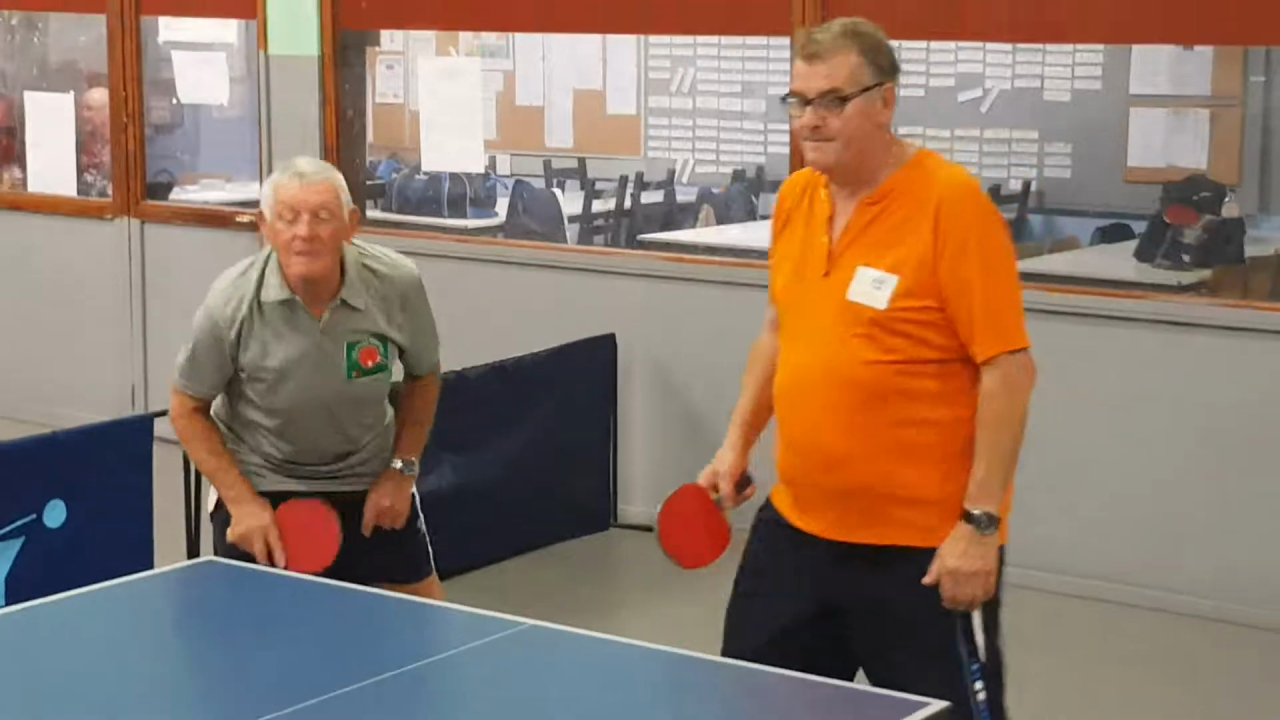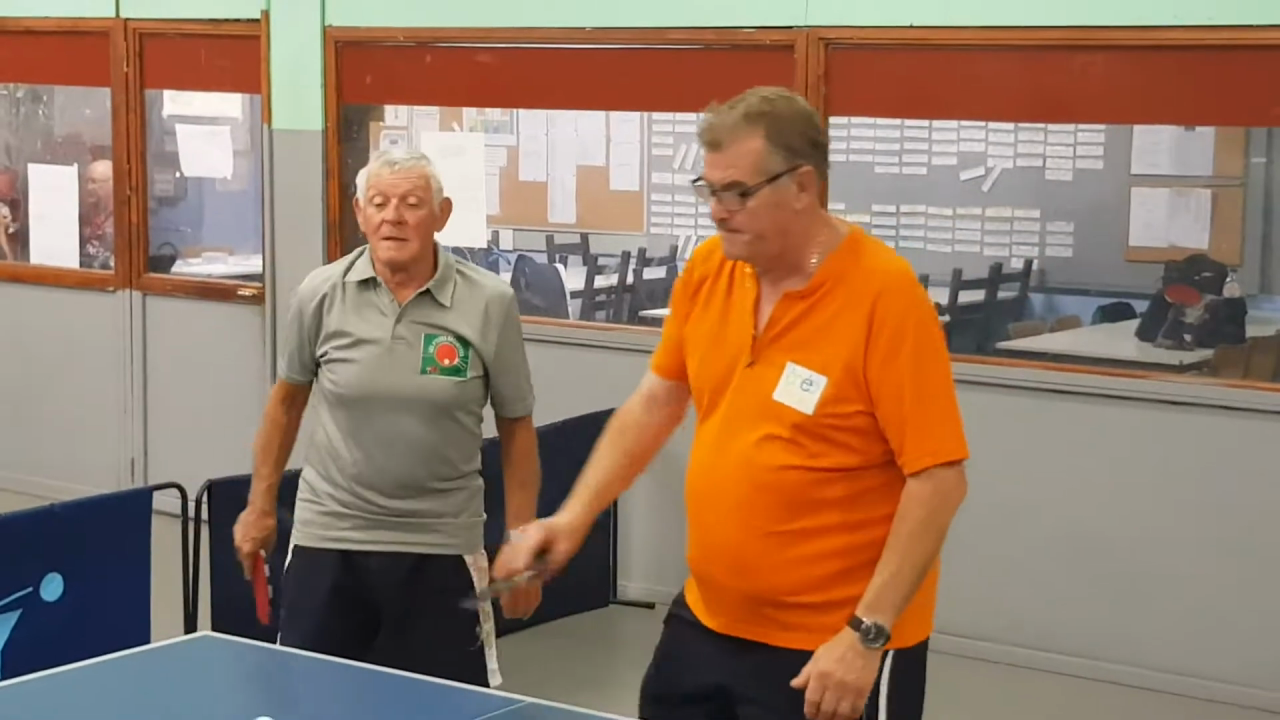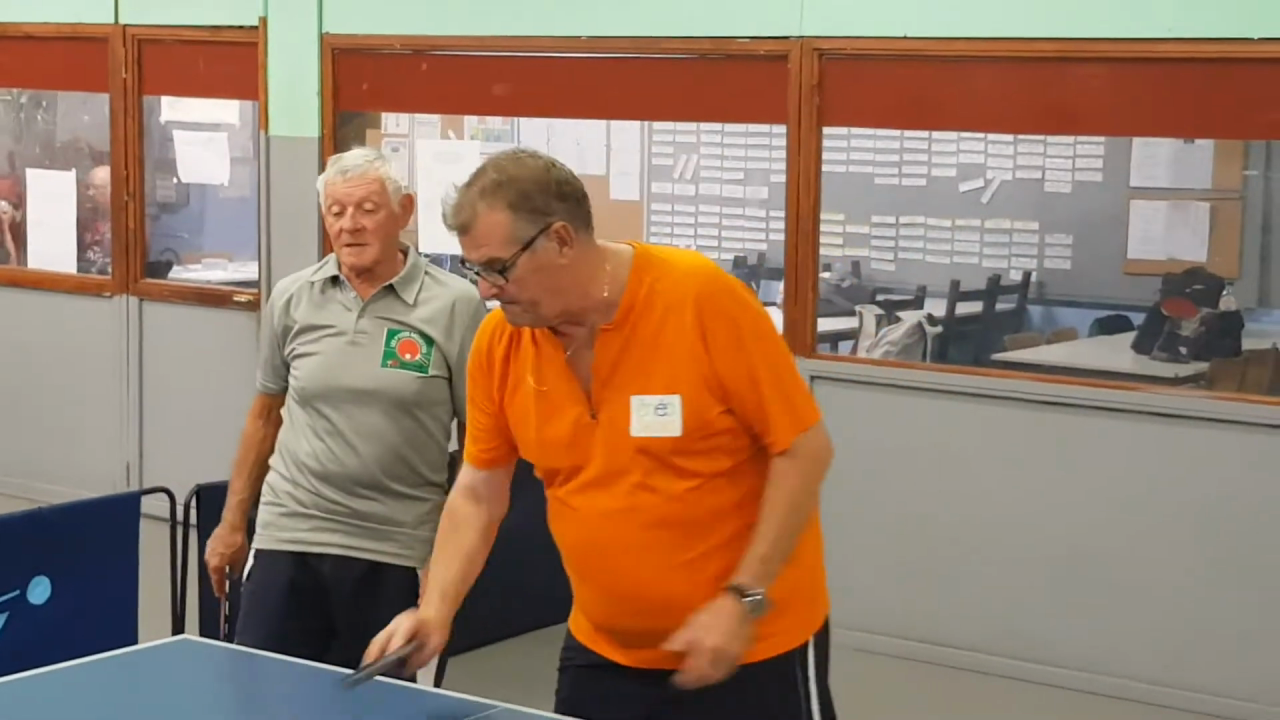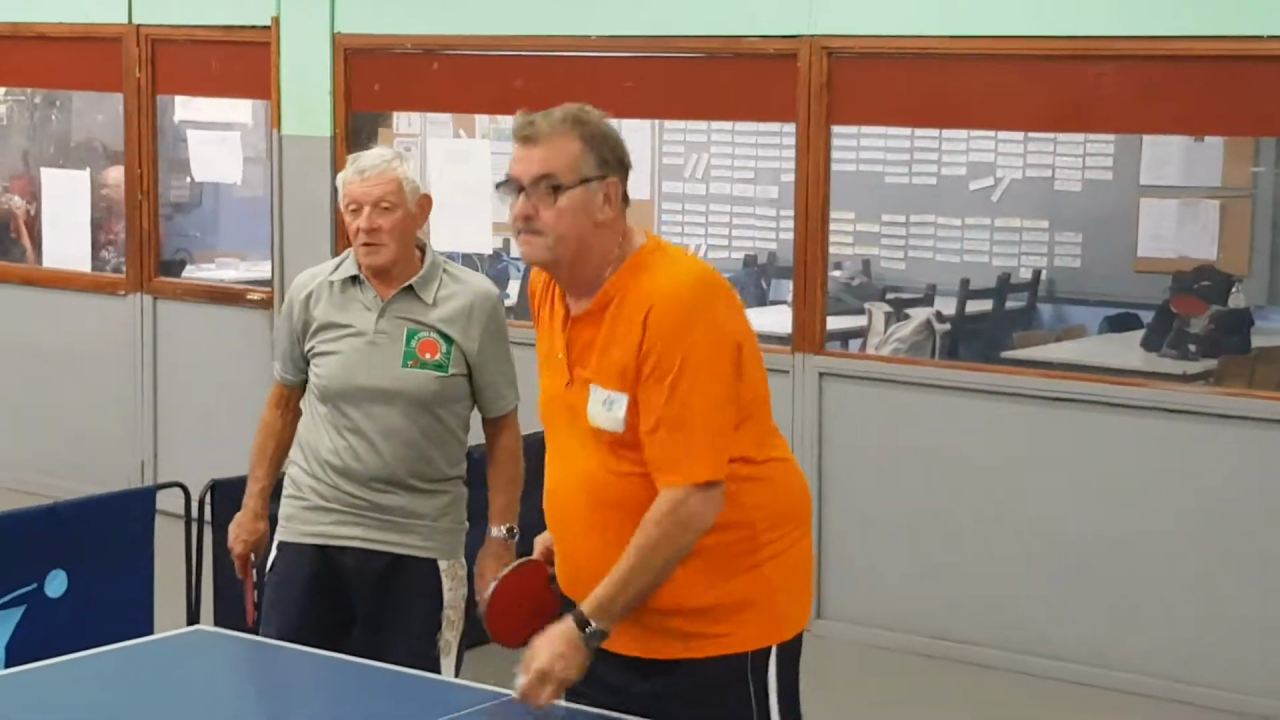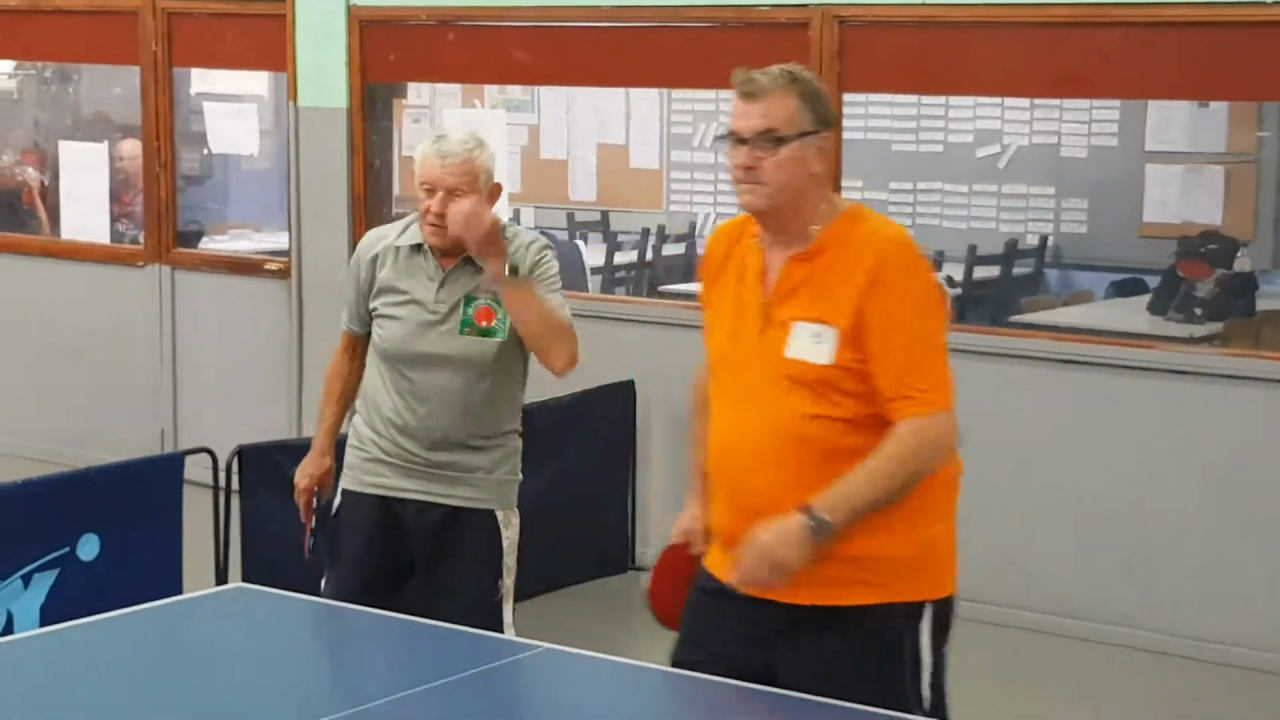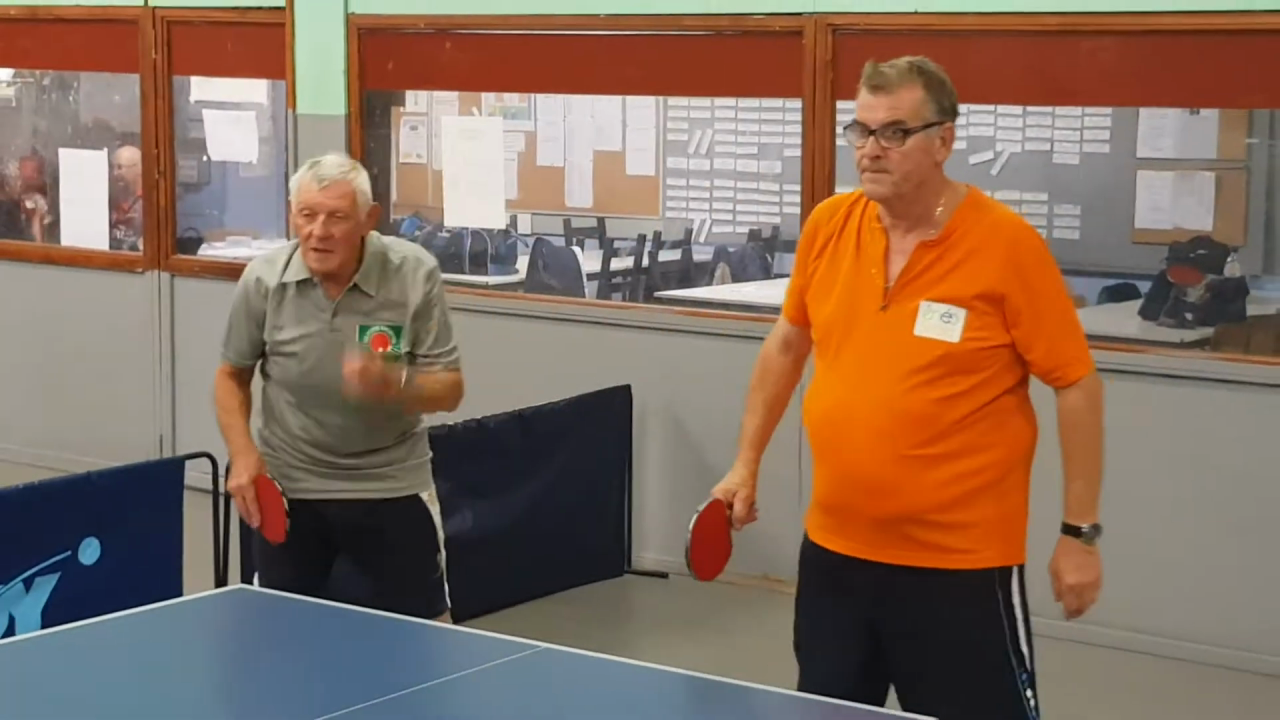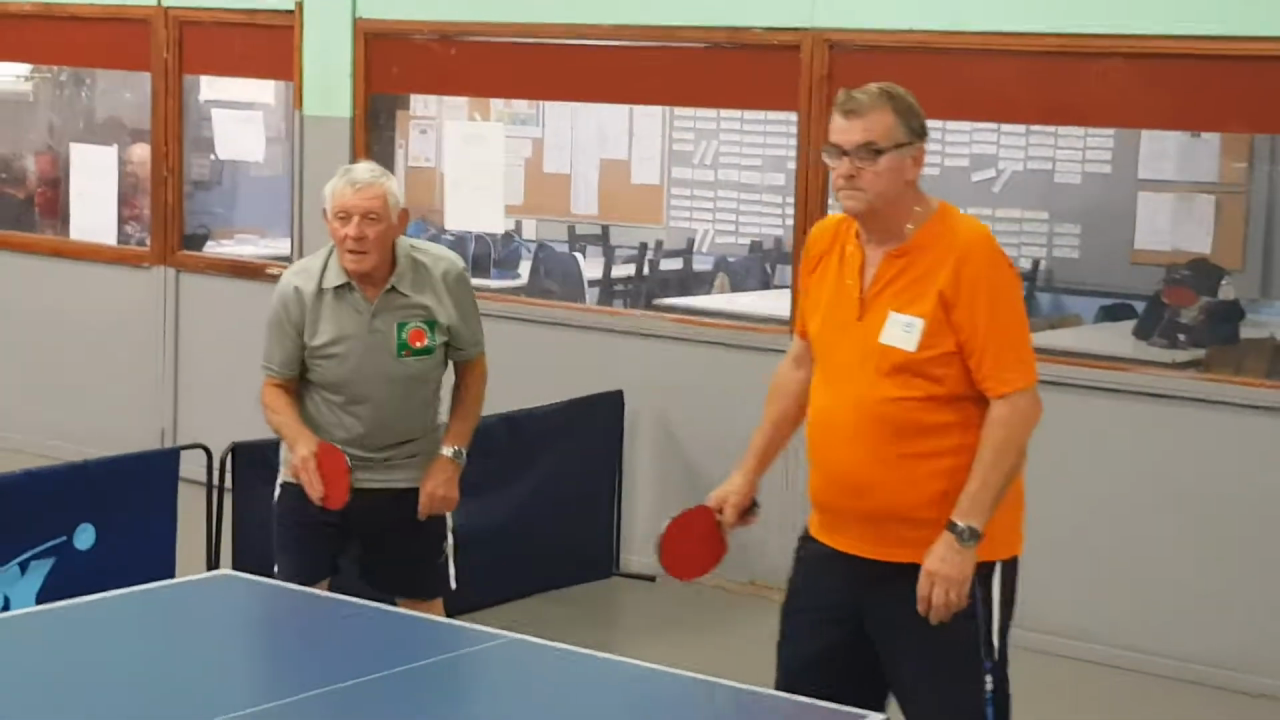
dt=0.7s
person 1, frame 1
left shoulder: (950, 203)
right shoulder: (793, 198)
left elbow: (1009, 373)
left wrist: (977, 525)
right wrist: (737, 443)
left hip: (921, 540)
right hip: (796, 524)
person 1, frame 2
left shoulder: (883, 294)
right shoulder: (706, 269)
left elbow: (938, 476)
right elbow: (652, 404)
left wrist: (866, 633)
right wrist: (573, 515)
left hip: (837, 638)
right hip: (707, 618)
person 1, frame 3
left shoulder: (700, 298)
right shoulder: (498, 339)
left elbow: (806, 450)
right elbow: (477, 494)
left wrist: (742, 602)
right wrist: (433, 611)
left hip: (748, 647)
right hip: (604, 651)
person 1, frame 4
left shoulder: (677, 300)
right shoulder: (547, 286)
left elbow: (692, 500)
left wrist: (581, 626)
right wrist: (570, 522)
left hip: (723, 630)
right hip: (617, 619)
person 1, frame 5
left shoulder: (882, 260)
right shoulder: (723, 250)
left elbow: (929, 431)
left wrist: (810, 523)
right wrist: (703, 497)
left hip: (870, 595)
right hip: (737, 583)
person 1, frame 6
left shoulder: (1006, 244)
right shoulder: (827, 225)
left elbow: (1078, 386)
right elbow: (786, 346)
left wrist: (1079, 532)
right wrist: (747, 462)
left hip: (958, 561)
right hip: (834, 546)
person 1, frame 7
left shoulder: (969, 254)
right shoulder: (823, 244)
left elbow: (1017, 404)
left wrist: (963, 535)
right wrist: (750, 471)
left hip: (940, 556)
right hip: (832, 545)
person 2, frame 1
left shoulder: (396, 282)
right shoulder: (231, 302)
left elbow: (422, 376)
right elbow: (189, 409)
left wrist: (402, 470)
right wrist: (242, 502)
left hip: (367, 477)
right hip: (261, 482)
person 2, frame 2
left shoulder: (490, 302)
right shoulder: (320, 295)
left elbow: (516, 426)
right elbow: (287, 399)
right wrist: (260, 505)
left hip: (440, 548)
right hip: (329, 540)
person 2, frame 3
left shoulder: (456, 306)
right shoulder: (291, 299)
right elbow: (265, 415)
right wrist: (232, 521)
left hip: (398, 555)
right hip: (287, 541)
person 2, frame 4
left shoulder: (473, 301)
right shoulder: (309, 293)
left elbow: (502, 428)
right elbow: (284, 403)
left wrist: (501, 535)
right wrist: (254, 506)
left hip: (418, 547)
right hip: (311, 535)
person 2, frame 5
left shoulder: (528, 256)
right shoulder: (377, 251)
left elbow: (561, 358)
left wrist: (500, 263)
right wrist: (322, 447)
left hip: (473, 497)
right hip: (372, 484)
person 2, frame 6
left shoulder: (414, 274)
right shoulder: (262, 280)
left elbow: (449, 389)
right elbow: (232, 375)
left wrist: (394, 384)
right wrist: (242, 453)
left hip: (392, 484)
right hip: (290, 486)
person 2, frame 7
left shoulder: (445, 276)
right shoulder: (298, 287)
left elbow: (471, 370)
right elbow: (277, 387)
left wrist: (451, 457)
right wrist: (300, 442)
left hip: (411, 478)
right hip: (316, 474)
left knee: (424, 614)
